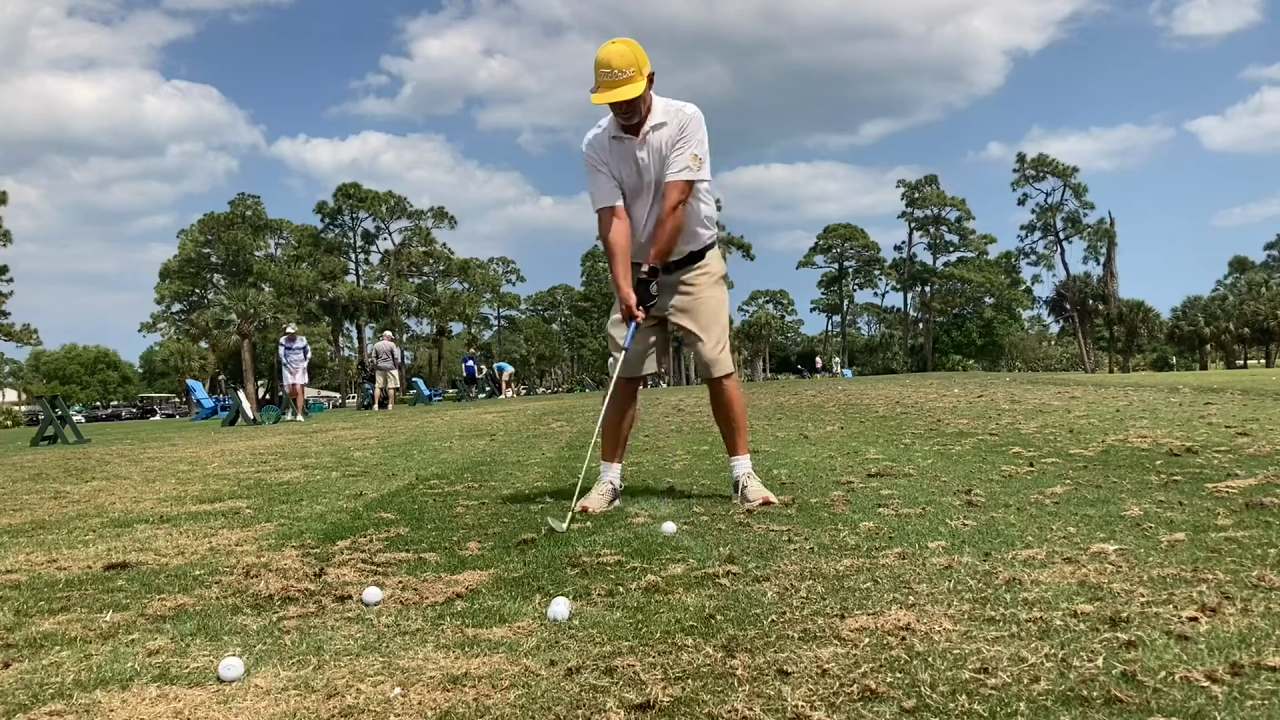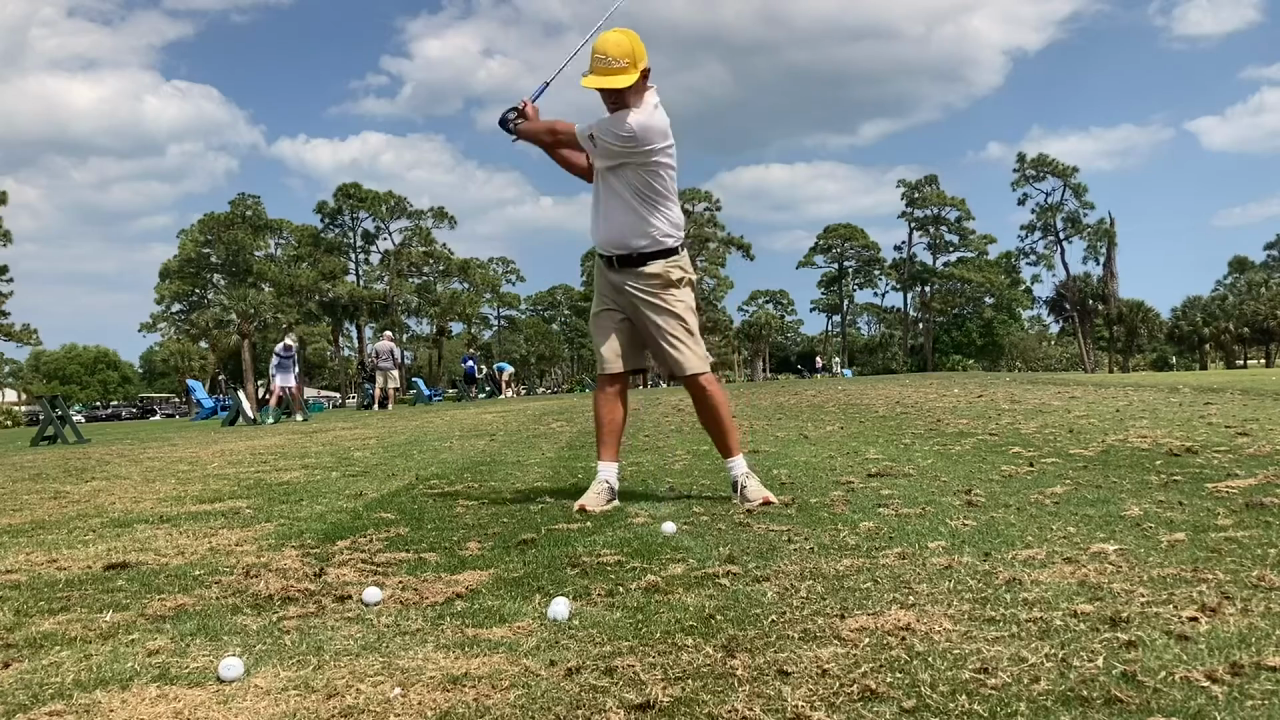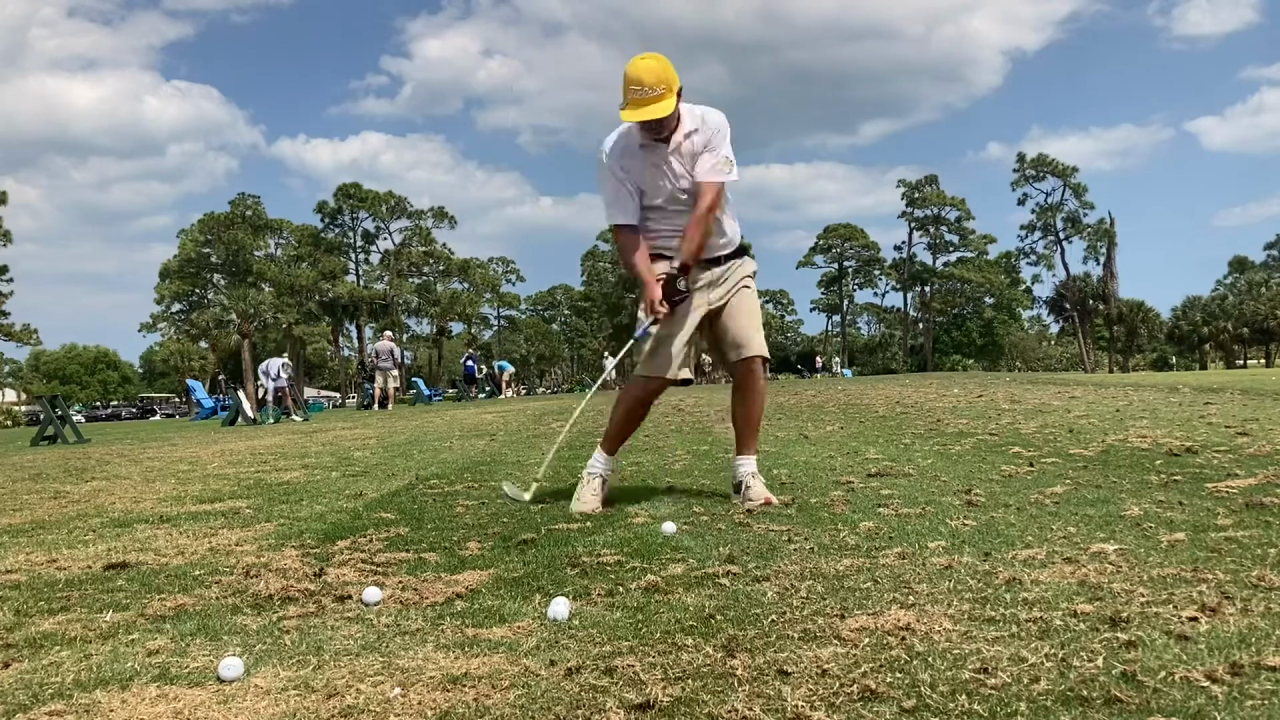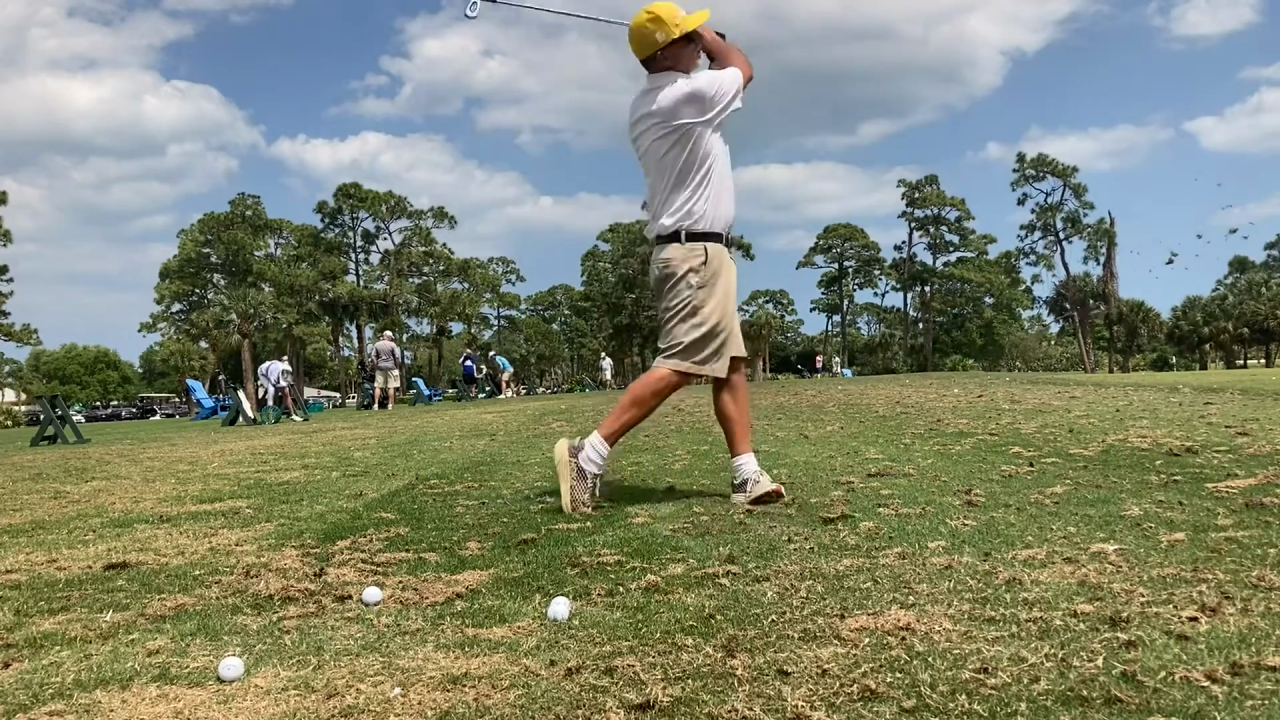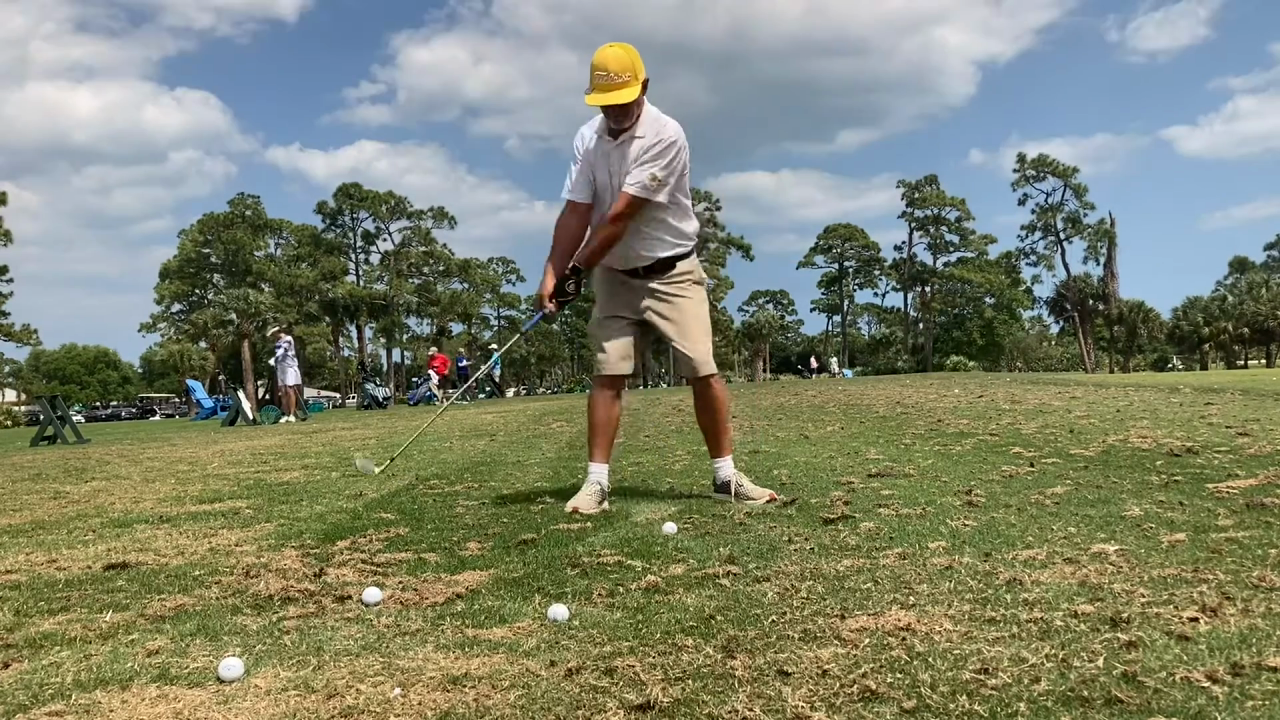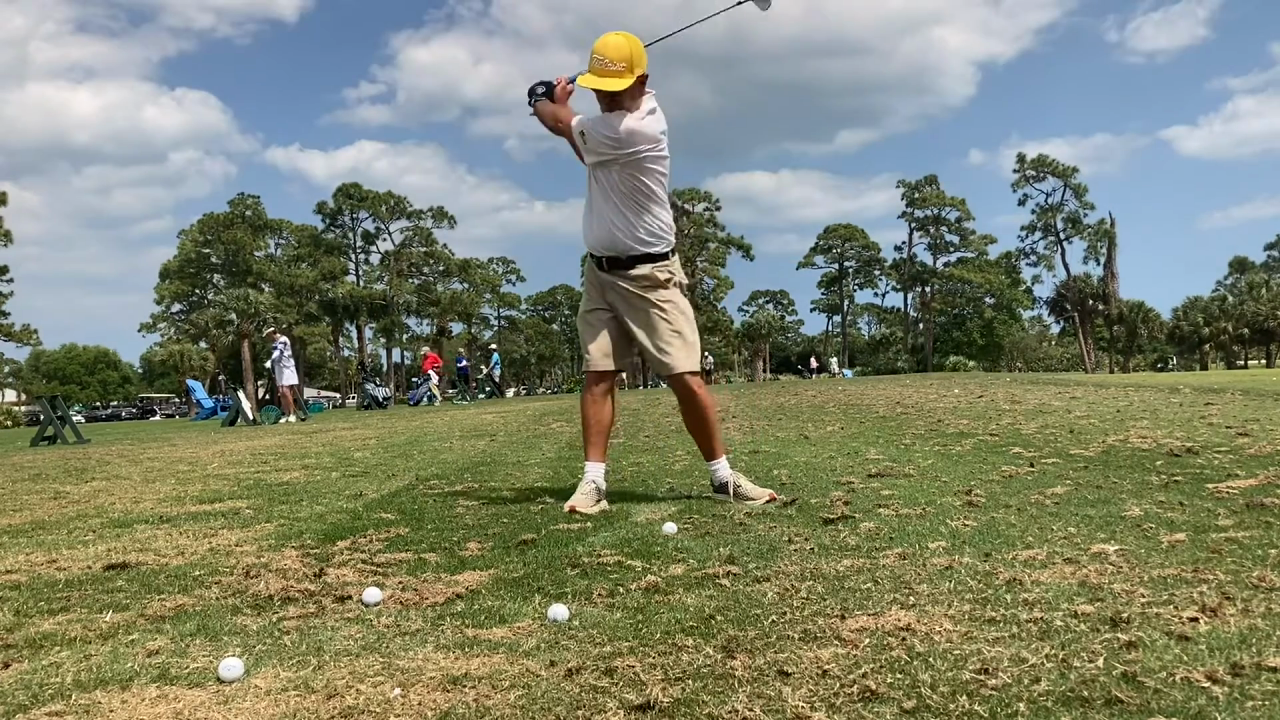
dt=0.5s
person 1, frame 1
left shoulder: (686, 120)
right shoulder: (595, 143)
left elbow: (674, 203)
right elbow: (612, 218)
left wrist: (652, 269)
right wrist: (624, 284)
left hip: (695, 265)
right hip: (635, 270)
left knee: (718, 369)
right knee: (625, 372)
left ankle: (744, 475)
right ankle: (608, 479)
person 1, frame 2
left shoulder: (639, 125)
right shoulder: (620, 112)
left elbow: (566, 135)
right elbow: (591, 168)
left wrist: (521, 126)
right wrist: (537, 132)
left hip: (656, 270)
right hip: (610, 268)
left knee: (694, 372)
right knee: (610, 373)
left ankle: (740, 473)
right ankle: (606, 480)
person 1, frame 3
left shoulder: (710, 123)
right shoulder: (618, 151)
left elbow: (708, 204)
right elbow: (626, 233)
left wrist: (683, 267)
right wrist: (651, 283)
left hip: (729, 266)
right hip: (668, 272)
left knee: (750, 361)
right knee: (652, 375)
left ankle: (745, 474)
right ankle: (598, 468)
person 1, frame 4
left shoulder: (655, 101)
right shoulder: (686, 93)
right elbow: (742, 70)
left hip: (692, 249)
right hip: (695, 251)
left knee: (731, 364)
right knee: (678, 365)
left ankle: (745, 473)
right ankle: (589, 453)
person 1, frame 5
left shoulder: (665, 136)
right shoulder: (587, 138)
left elbow: (620, 214)
right elbow: (575, 210)
left wrist: (575, 268)
right wrist: (553, 272)
left hip: (673, 274)
right hip: (615, 276)
left knee: (704, 373)
right knee: (609, 374)
left ankle: (726, 475)
right ankle: (597, 481)
person 1, frame 6
left shoulder: (632, 129)
right shoulder: (622, 115)
left elbow: (561, 123)
left wrist: (548, 102)
right wrist: (558, 103)
left hip: (649, 274)
right hip: (601, 270)
left knee: (684, 376)
right knee: (598, 373)
left ankle: (723, 475)
right ankle: (594, 480)
